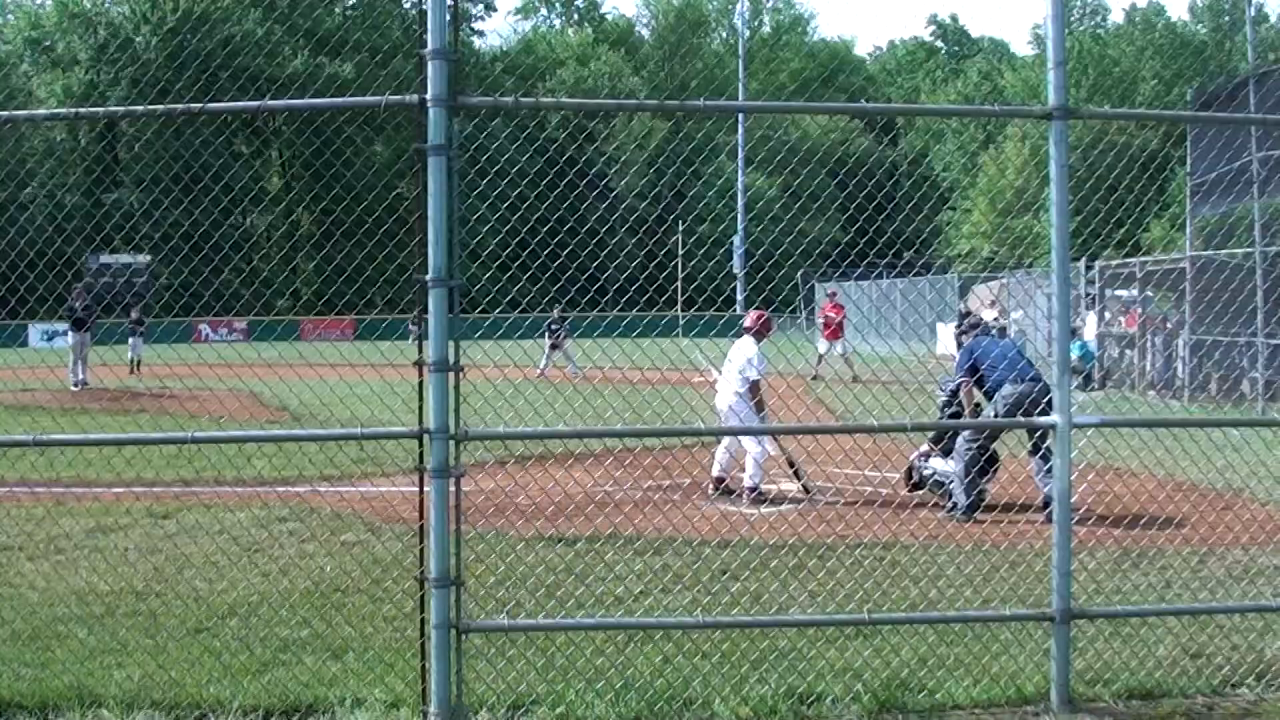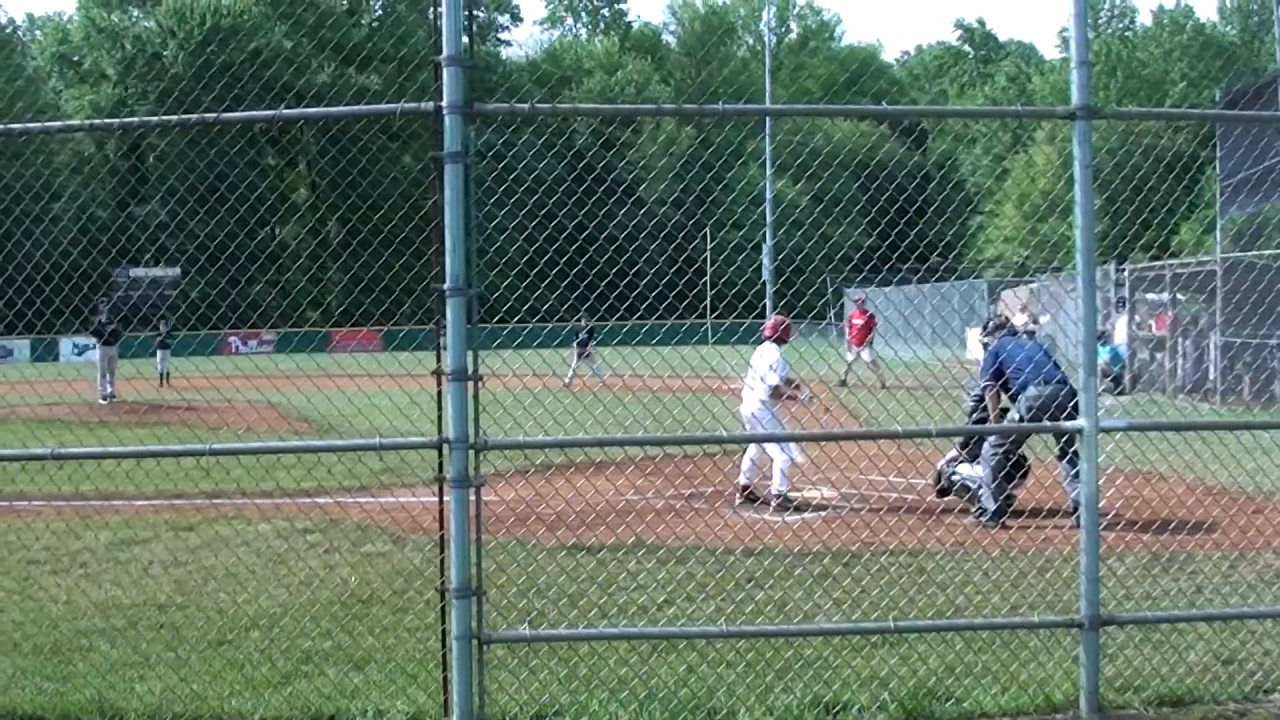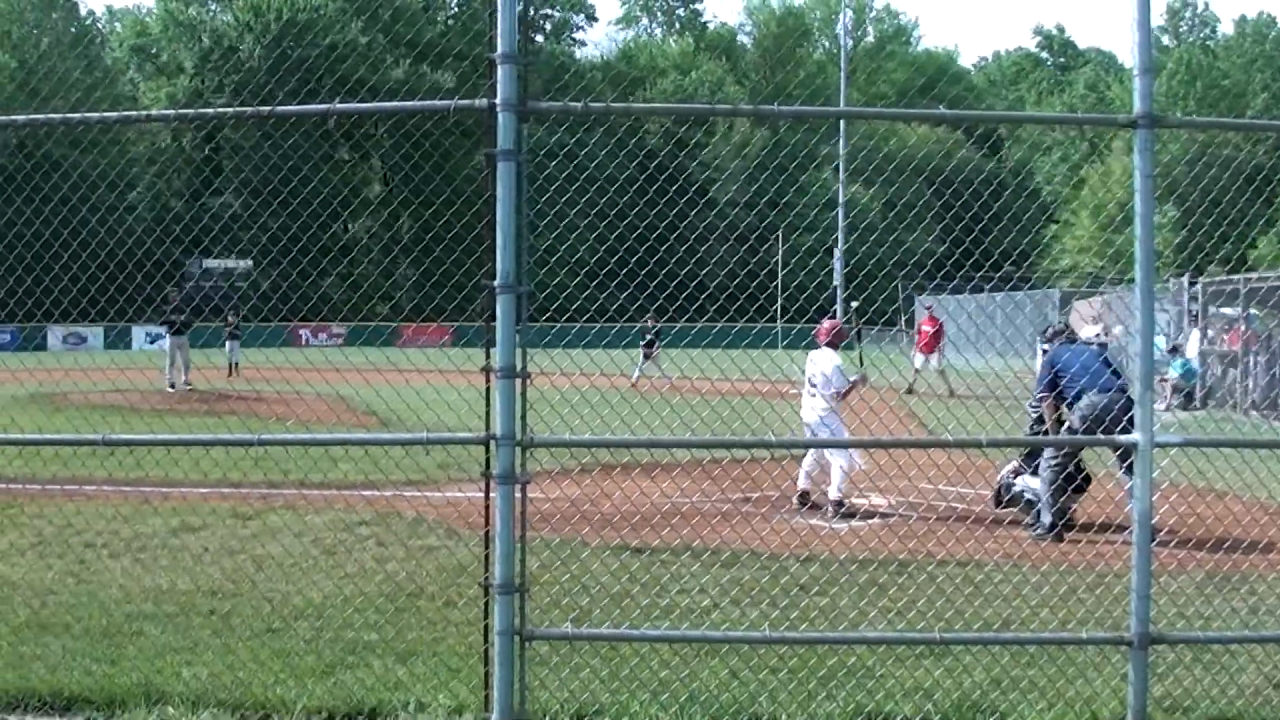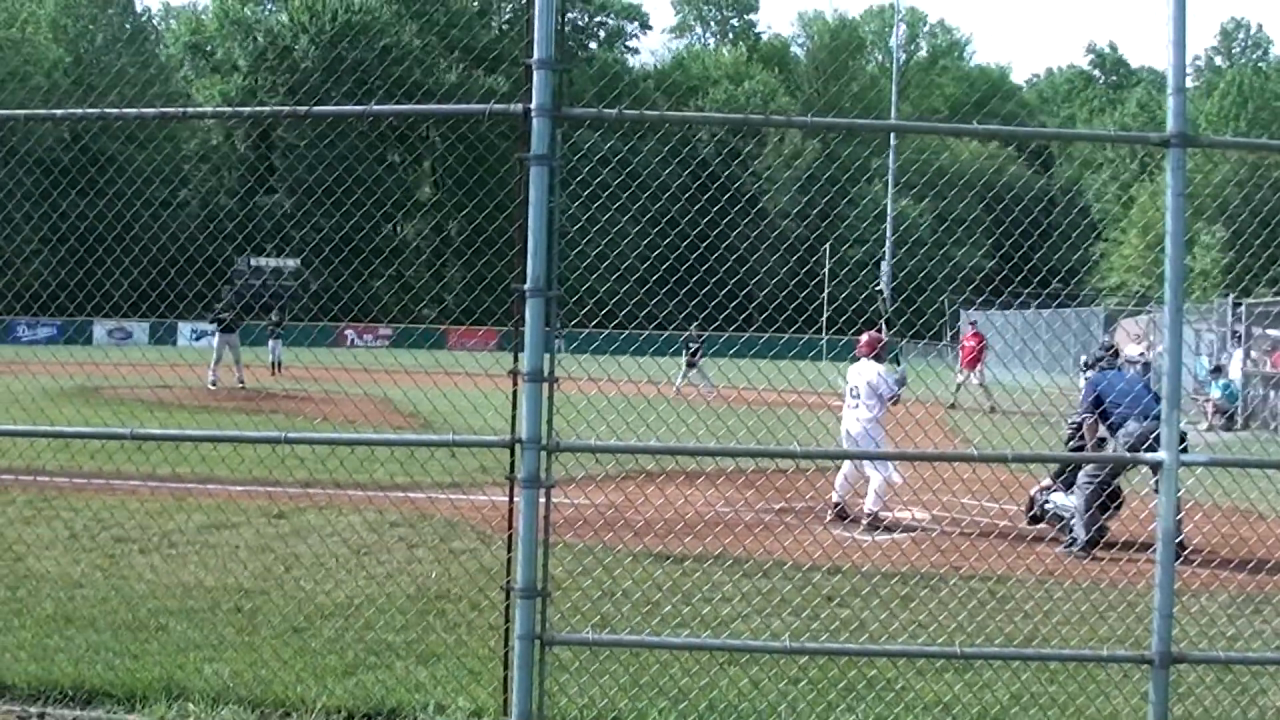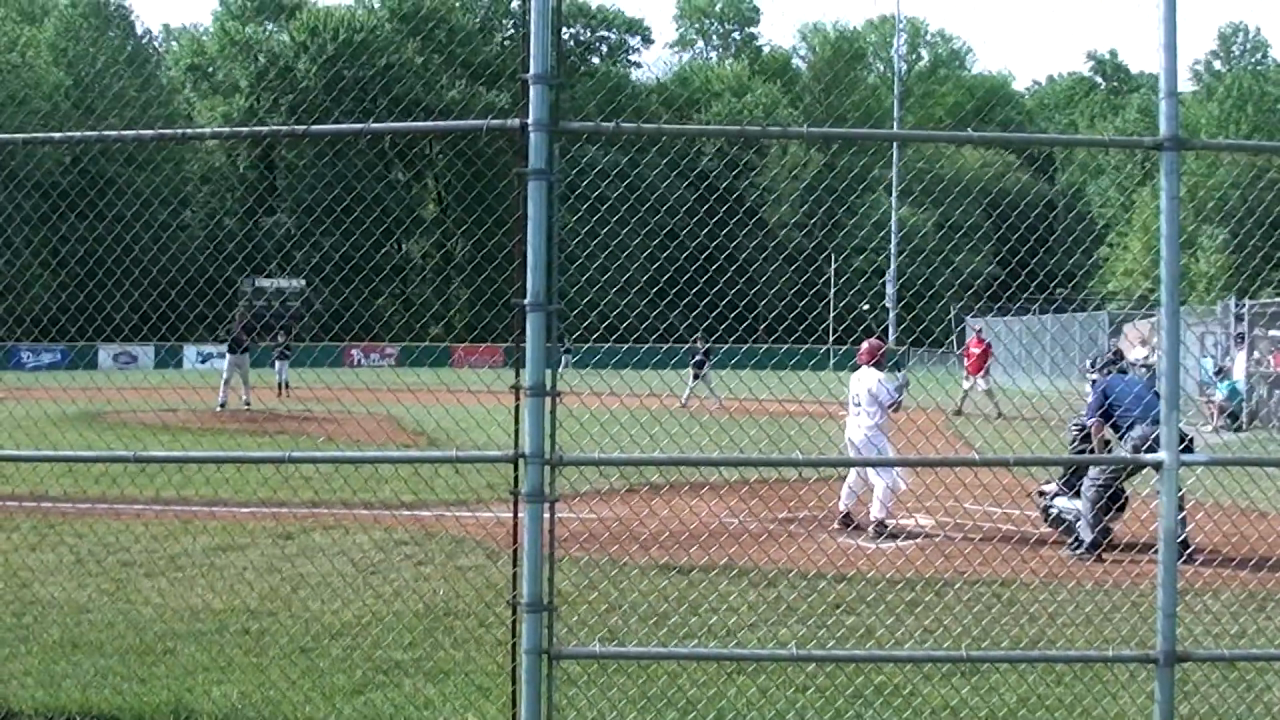
dt=0.3s
person 1, frame 1
left shoulder: (970, 346)
right shoulder: (1008, 343)
left elbow: (966, 384)
left wrist: (970, 418)
left hip: (1010, 393)
right hip: (1041, 390)
left knee: (968, 445)
right knee: (1040, 447)
left ankle: (964, 507)
right ankle: (1054, 504)
person 1, frame 2
left shoulder: (995, 348)
right shoulder: (1034, 344)
left elbow: (990, 388)
left hip: (1034, 396)
right hip: (1065, 393)
left knee: (994, 450)
right knee: (1069, 451)
left ankle: (992, 513)
person 1, frame 3
left shoulder: (1053, 356)
right shoulder: (1095, 351)
left elbow: (1047, 398)
right elbow: (1122, 385)
left wrist: (1055, 435)
left hip: (1091, 405)
right hip: (1122, 404)
left knee: (1052, 463)
right knee: (1131, 464)
left ankle: (1051, 526)
person 1, frame 4
left shoulder: (1095, 380)
right shoulder: (1135, 378)
left elbow: (1089, 420)
right elbow: (1160, 409)
left hip: (1132, 432)
right hip: (1161, 430)
left knee: (1088, 480)
left ankle: (1083, 543)
right ankle: (1175, 545)
person 1, frame 5
left shoulder: (1102, 385)
right shoulder: (1141, 382)
left elbow: (1096, 425)
right elbow: (1164, 410)
left hip: (1141, 436)
left knee: (1095, 482)
left ankle: (1089, 546)
right ankle: (1181, 547)
person 2, frame 1
left shoulder: (739, 344)
right shoulder: (754, 351)
right elbow: (753, 387)
left wrist: (759, 409)
right wrist: (761, 412)
left hip: (724, 397)
right hip: (736, 402)
left knee: (730, 440)
right knee: (756, 445)
left ankle: (717, 481)
right ankle: (751, 489)
person 2, frame 2
left shoulder: (762, 350)
right shoulder: (775, 356)
right elbow: (774, 391)
left wrist: (799, 387)
right wrist: (798, 395)
left hip: (750, 405)
right hip: (762, 408)
left knee: (756, 448)
right knee: (782, 452)
left ankle: (744, 489)
right ankle: (779, 497)
person 2, frame 3
left shoulder: (812, 356)
right shoulder: (834, 361)
right elbow: (840, 395)
left wrist: (849, 381)
right wrist: (856, 382)
left hip: (809, 411)
right hip: (824, 414)
left knee: (815, 453)
right knee: (842, 457)
left ankle: (802, 495)
right ankle: (835, 503)
person 2, frame 4
left shoulder: (853, 369)
right shoulder: (878, 370)
right elbow: (893, 399)
left wrist: (892, 382)
right wrist: (900, 382)
left hip: (849, 423)
right hip: (866, 427)
left knee: (850, 465)
right knee: (880, 471)
left ankle: (836, 506)
right ankle: (870, 516)
person 2, frame 5
left shoulder: (855, 376)
right shoulder: (878, 378)
right elbow: (894, 407)
left wrist: (894, 386)
right wrist: (900, 387)
left hip: (853, 431)
right hip: (870, 433)
left knee: (857, 473)
right knee: (884, 477)
left ankle: (844, 515)
right ankle: (877, 523)
person 3, frame 1
left shoulder: (951, 420)
right shoulder: (972, 415)
left elbow: (927, 448)
left wrist: (911, 463)
right hip: (986, 473)
left knee: (920, 467)
person 3, frame 2
left shoulder: (979, 424)
right shoulder: (1001, 418)
left elbow: (957, 452)
left wrist: (940, 466)
right hip: (1017, 473)
left knee: (949, 470)
person 3, frame 3
left shoulder: (1039, 437)
left elbow: (1018, 465)
left wrist: (1000, 479)
left hip: (1062, 488)
right hip: (1077, 487)
left knee: (1009, 483)
person 3, frame 4
left shoulder: (1075, 452)
right shoulder: (1099, 447)
left elbow: (1052, 481)
left wrist: (1034, 493)
right hip: (1109, 506)
left knee: (1043, 498)
person 3, frame 5
left shoulder: (1080, 456)
right shoulder: (1104, 450)
left elbow: (1062, 487)
left wrist: (1042, 489)
right hip: (1115, 507)
left knee: (1047, 504)
right ankle: (1100, 529)
